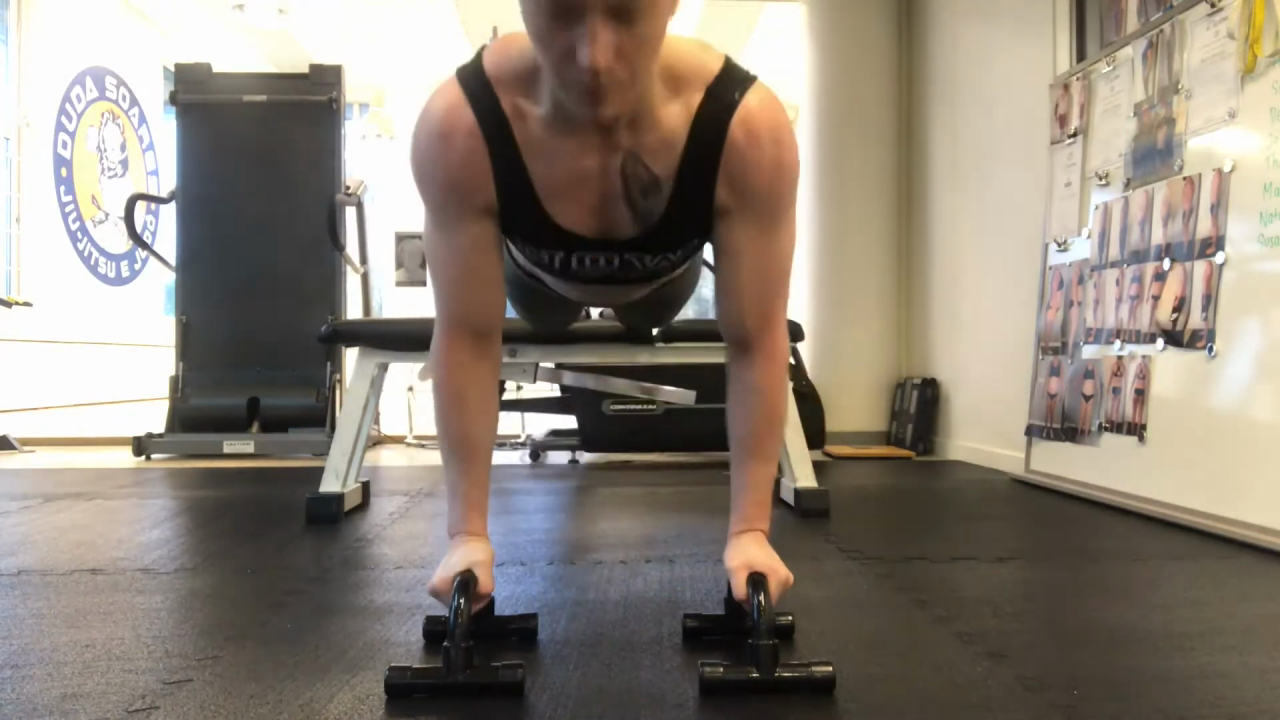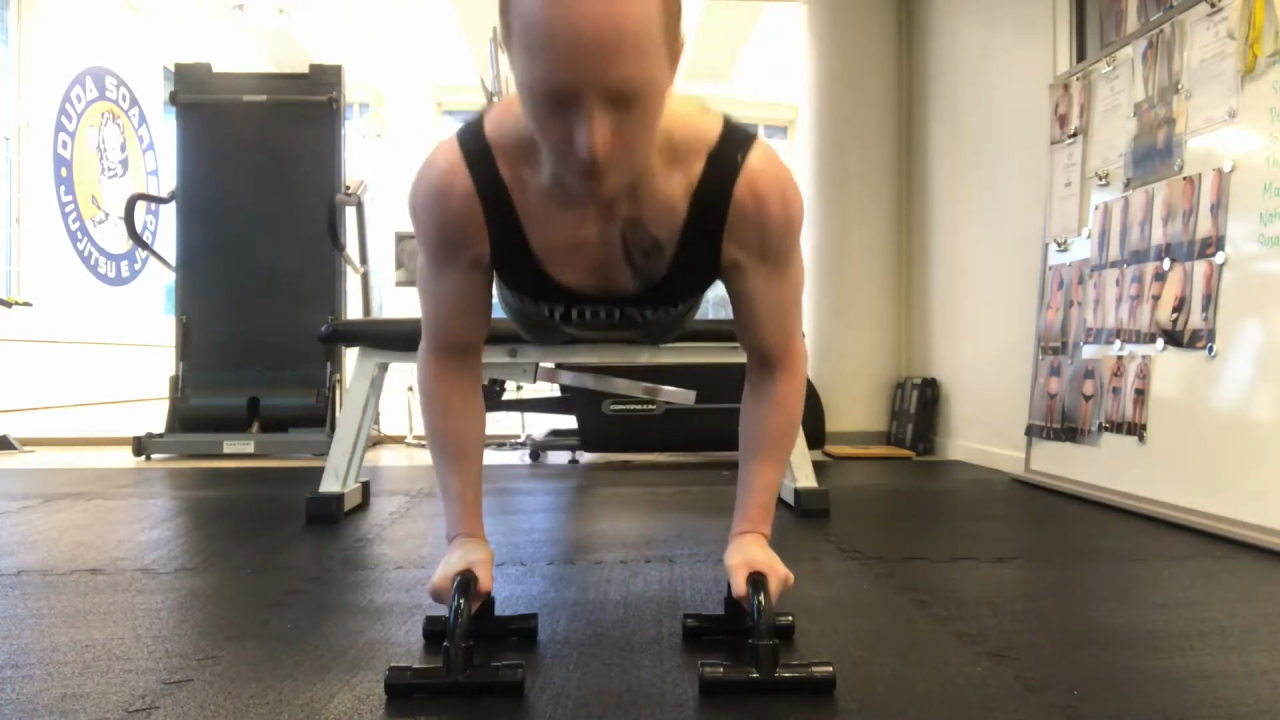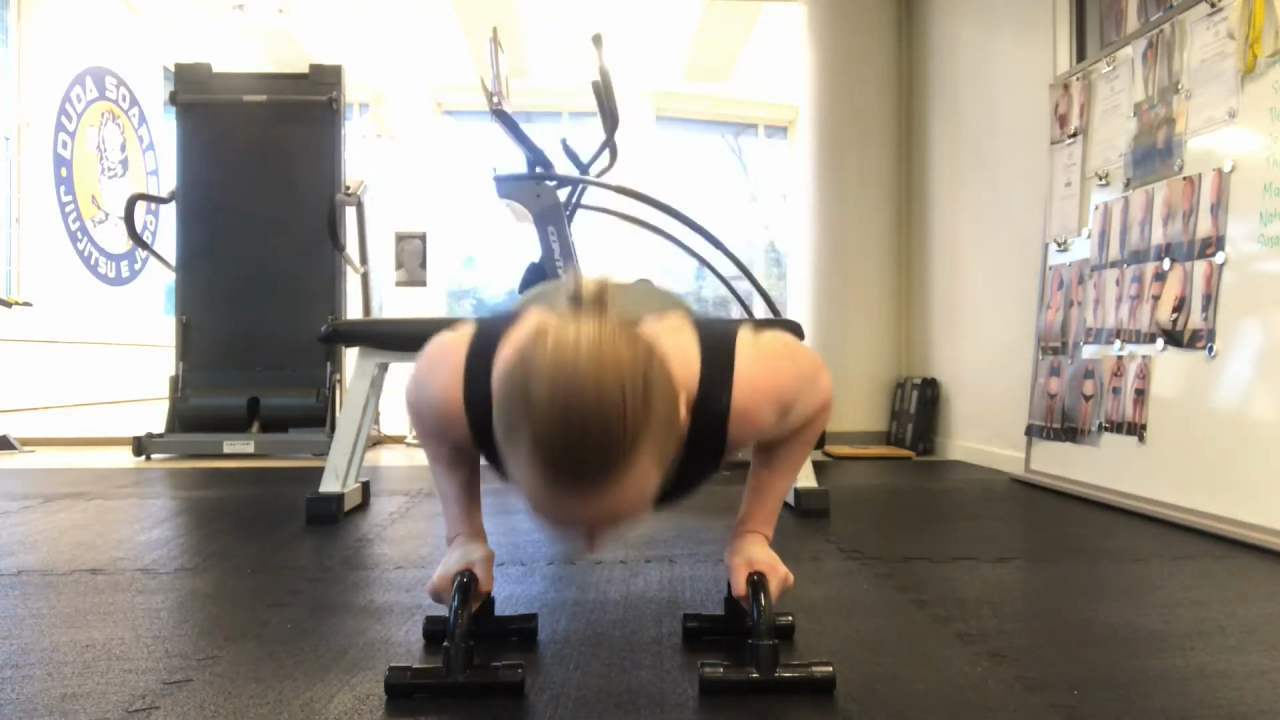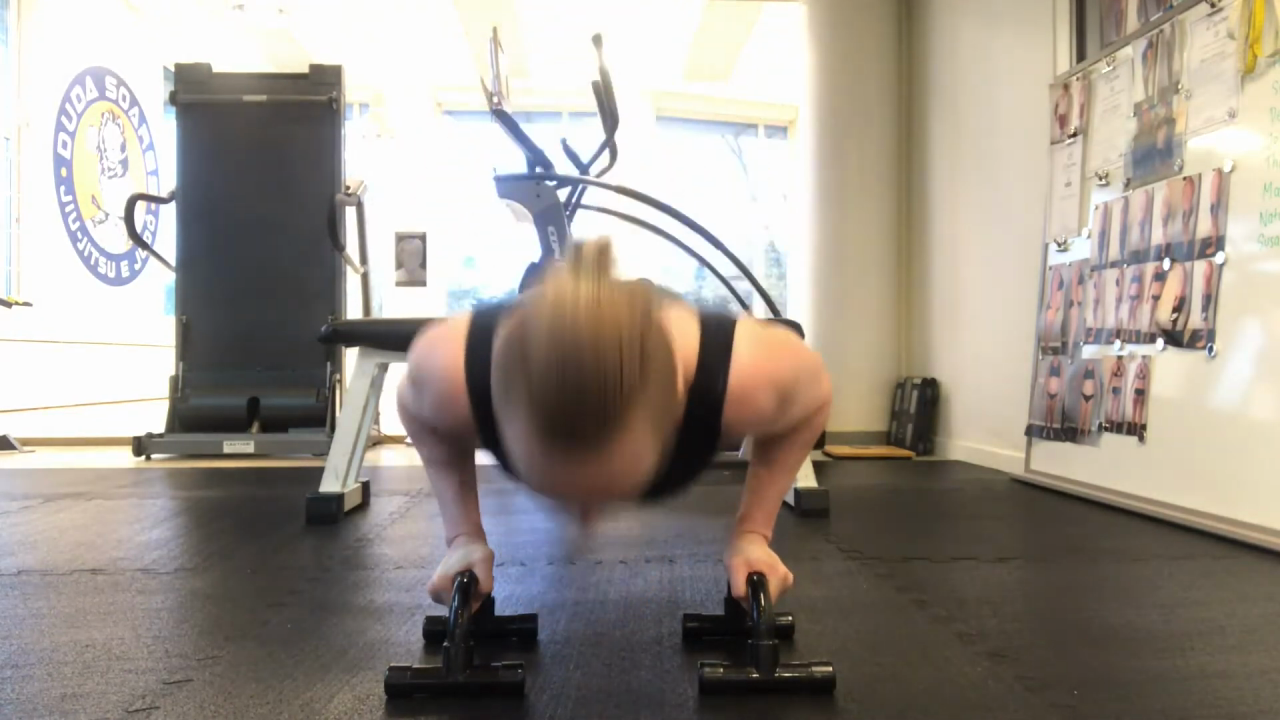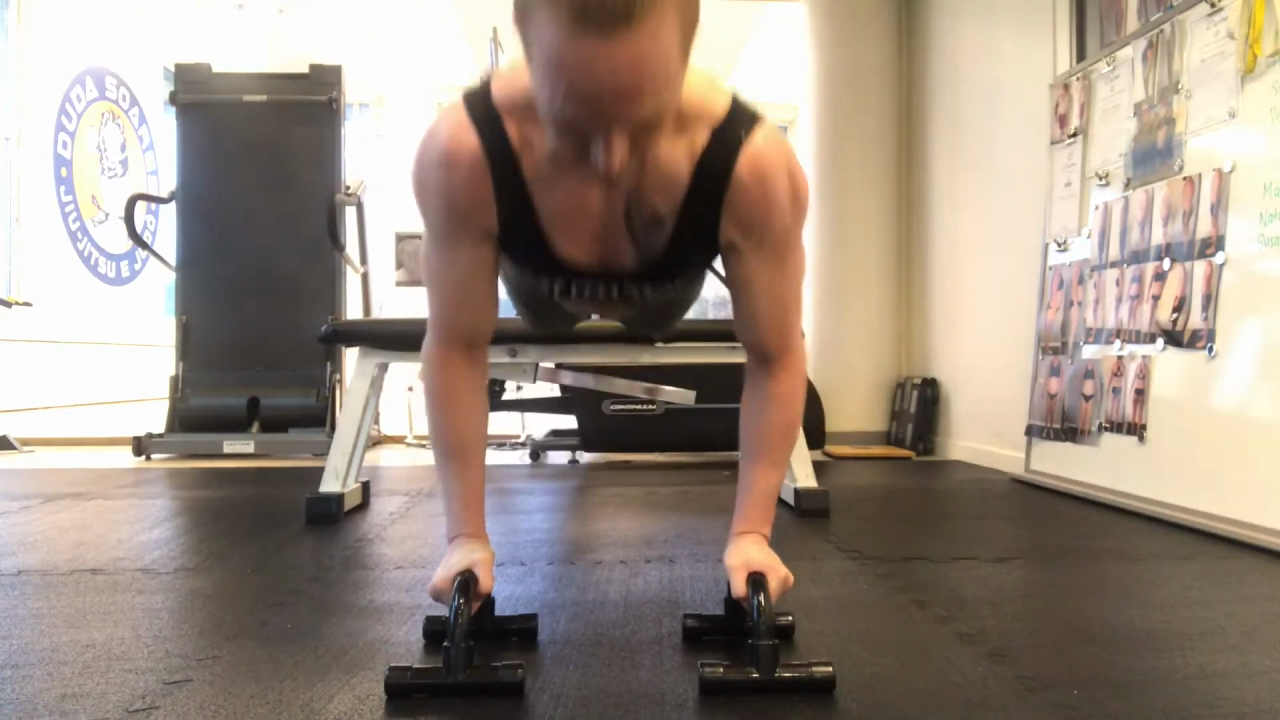
dt=0.4s
person 1, frame 1
left shoulder: (746, 126)
right shoulder: (458, 125)
left elbow: (756, 344)
right elbow: (467, 341)
left wrist: (749, 529)
right wrist: (468, 534)
left hip: (659, 277)
right hip: (541, 274)
left knee: (652, 319)
right knee: (539, 318)
person 1, frame 2
left shoulder: (751, 187)
right shoulder: (456, 186)
left elbow: (775, 363)
right elbow: (449, 358)
left wrist: (750, 533)
right wrist: (465, 537)
left hip: (662, 315)
right hip: (541, 312)
right knee: (539, 325)
person 1, frame 3
left shoulder: (742, 390)
right shoulder: (456, 388)
left elbow: (817, 394)
left wrist: (754, 532)
right wrist: (463, 535)
left ankle: (646, 303)
right ankle: (543, 300)
person 1, frame 4
left shoulder: (742, 377)
right shoulder: (454, 373)
left elbow: (816, 394)
left wrist: (753, 531)
right wrist: (465, 534)
left ankle: (647, 299)
right ankle: (541, 290)
person 1, frame 5
left shoulder: (754, 164)
right shoulder: (462, 148)
left elbow: (774, 356)
right elbow: (456, 349)
left wrist: (749, 532)
right wrist: (466, 536)
left hip: (661, 281)
right hip: (542, 272)
left knee: (653, 319)
right knee: (545, 319)
